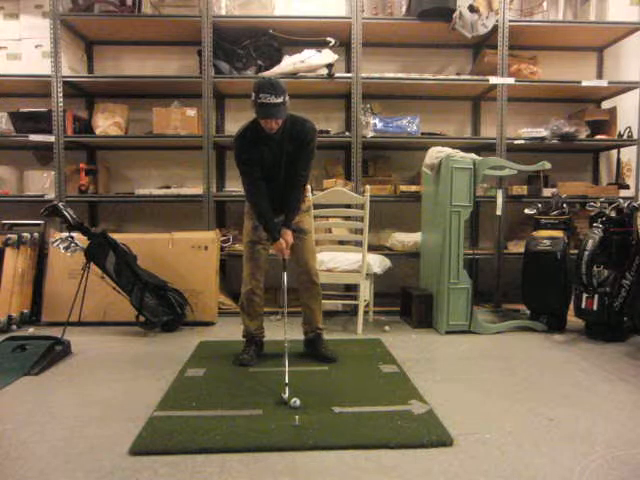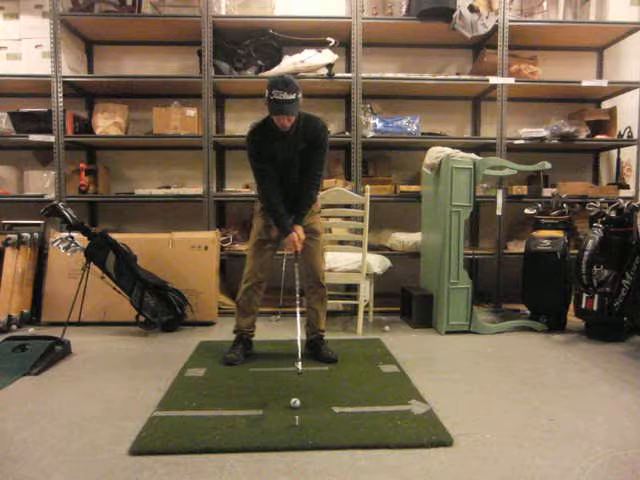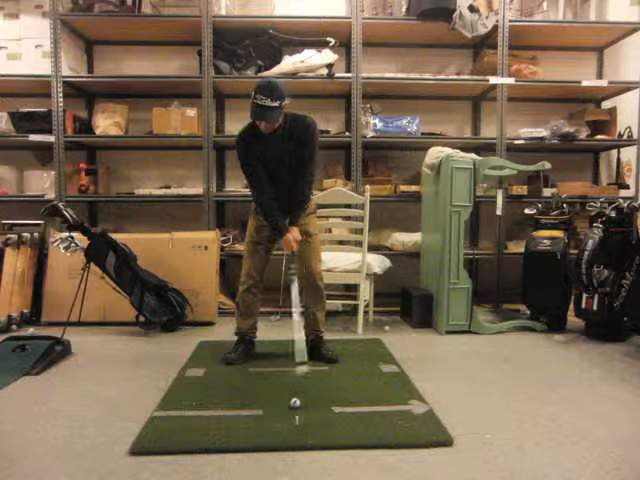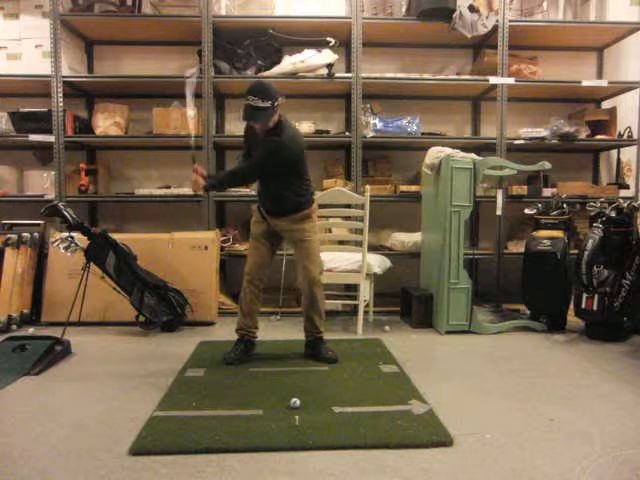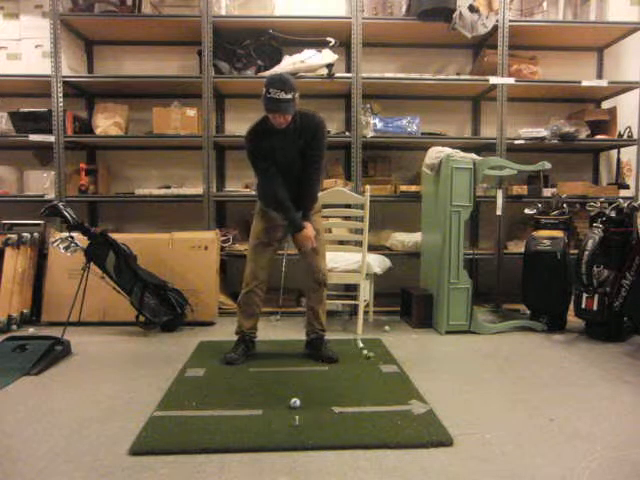
dt=1s
person 1, frame 1
left shoulder: (304, 130)
right shoulder: (244, 139)
left elbow: (299, 180)
right elbow: (254, 189)
left wrist: (287, 226)
right wrist: (273, 233)
left hip: (296, 208)
right hip: (259, 210)
left knee: (308, 273)
right knee: (252, 276)
left ankle: (314, 337)
right ankle: (253, 339)
person 1, frame 2
left shoulder: (316, 128)
right shoulder: (257, 135)
left elbow: (313, 179)
right elbow: (267, 185)
left wrist: (299, 222)
right wrist: (285, 228)
left hip: (307, 208)
right hip: (269, 208)
left knee: (315, 275)
right knee: (254, 273)
left ankle: (315, 338)
right ankle: (243, 337)
person 1, frame 3
left shoulder: (305, 127)
right shoulder: (246, 139)
left elbow: (304, 178)
right elbow: (260, 188)
left wrist: (295, 223)
right wrist: (280, 230)
left hip: (300, 210)
right hip: (264, 212)
left knee: (312, 275)
right knee: (250, 276)
left ankle: (315, 339)
right ankle: (245, 339)
person 1, frame 4
left shoulder: (285, 142)
right shoulder: (256, 127)
left elbow: (246, 176)
right elbow: (247, 164)
left wrist: (208, 184)
right wrist: (212, 177)
left hip: (298, 216)
right hip: (266, 213)
left knee: (311, 278)
right knee: (252, 276)
left ankle: (315, 340)
right ankle: (246, 338)
person 1, frame 5
left shoulder: (314, 124)
right shoulder: (256, 136)
left elbow: (313, 174)
right elbow: (271, 183)
left wrist: (306, 218)
right wrist: (296, 225)
left hip: (307, 209)
right hip: (271, 210)
left knee: (318, 274)
right knee: (255, 276)
left ankle: (316, 339)
right ankle: (246, 339)
